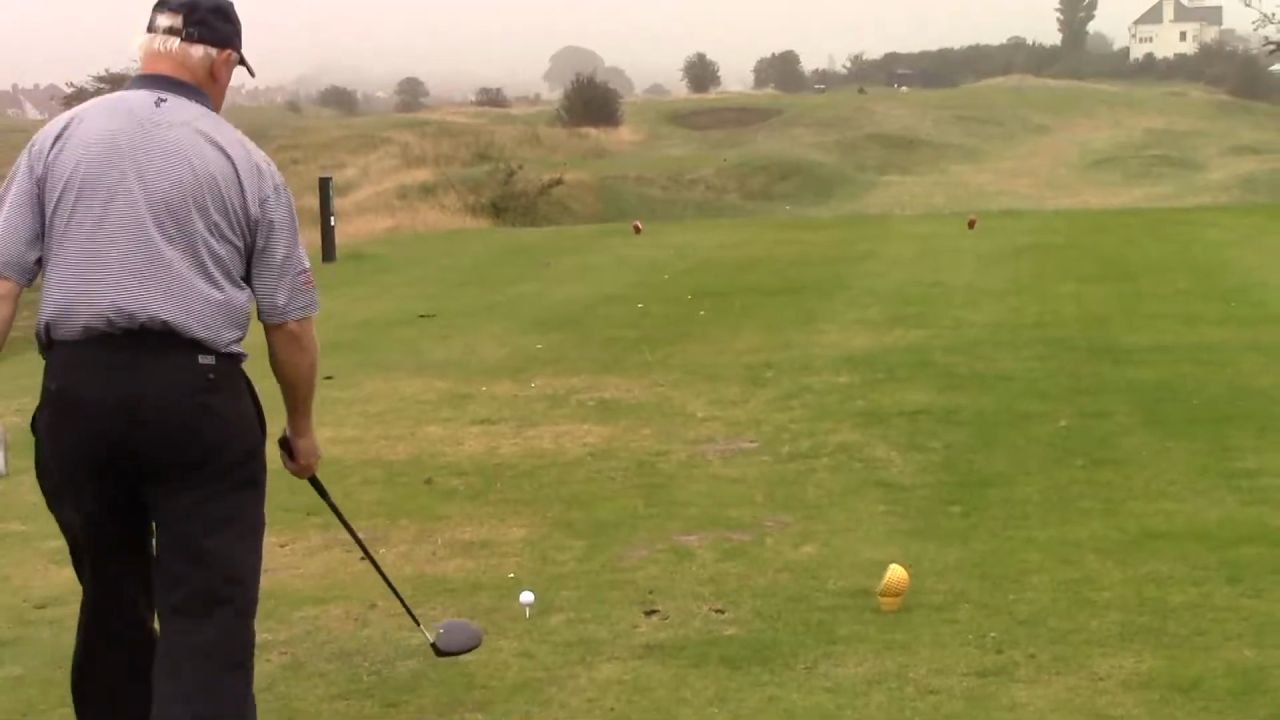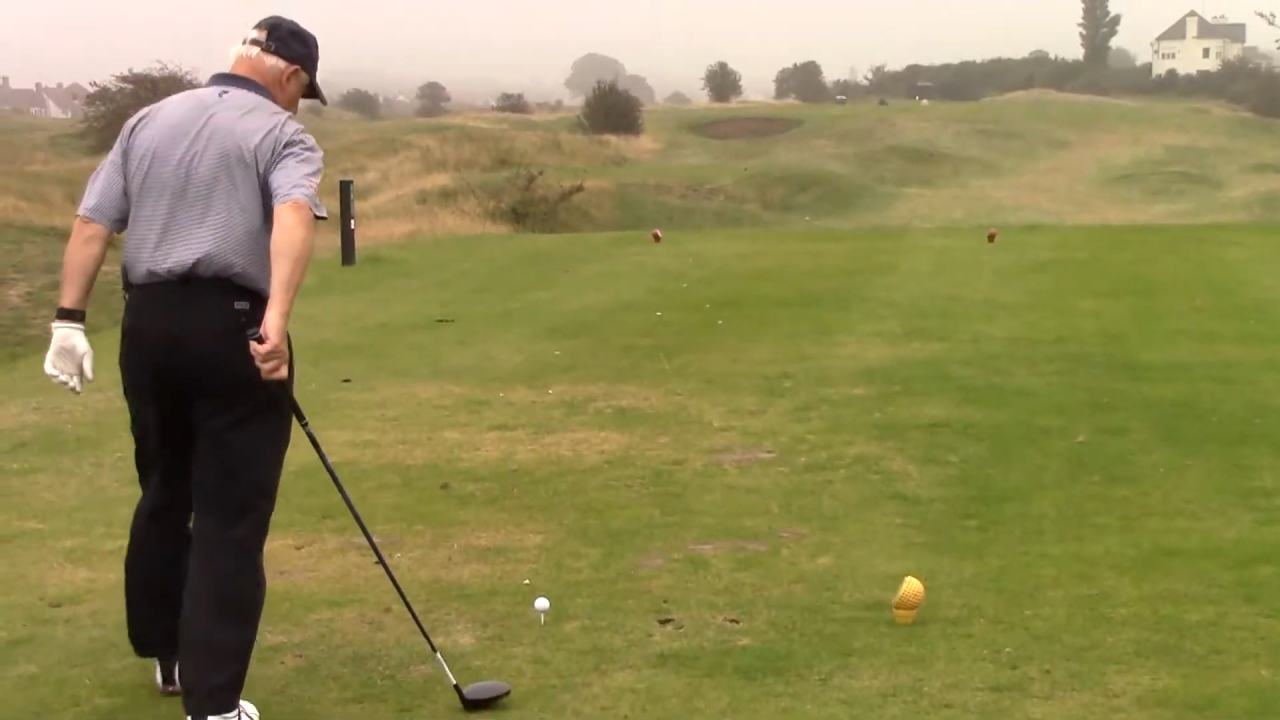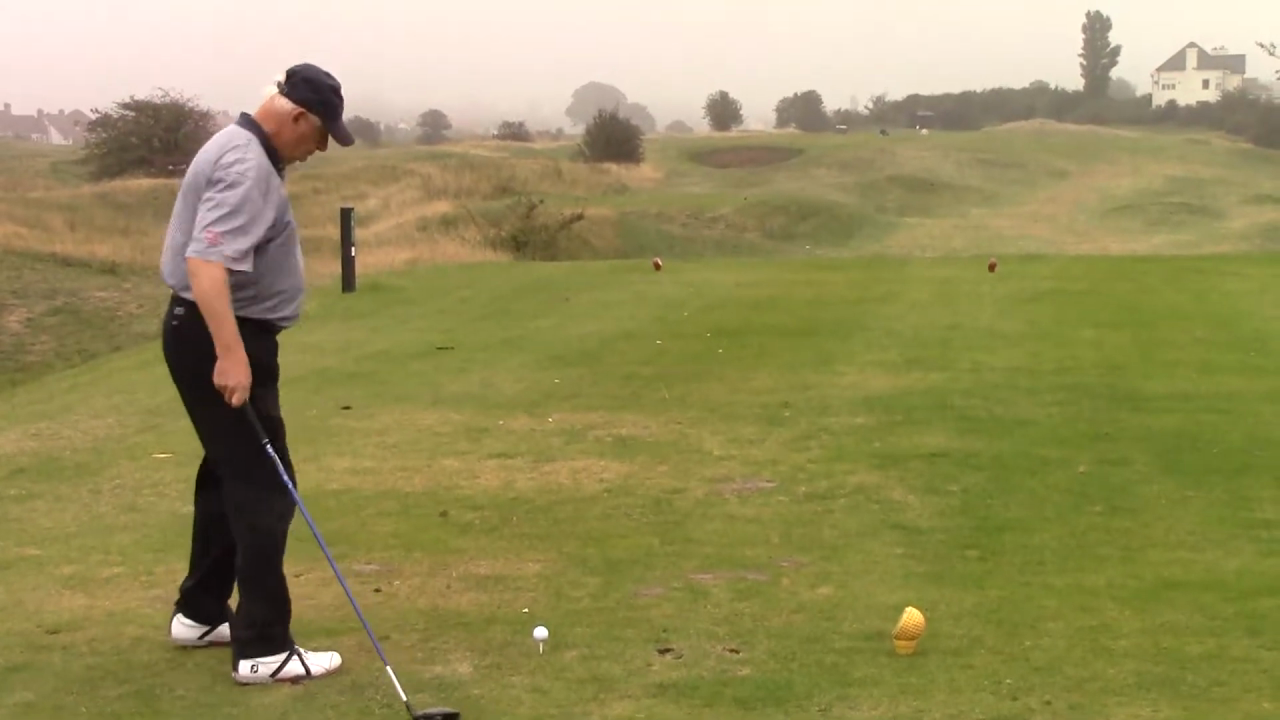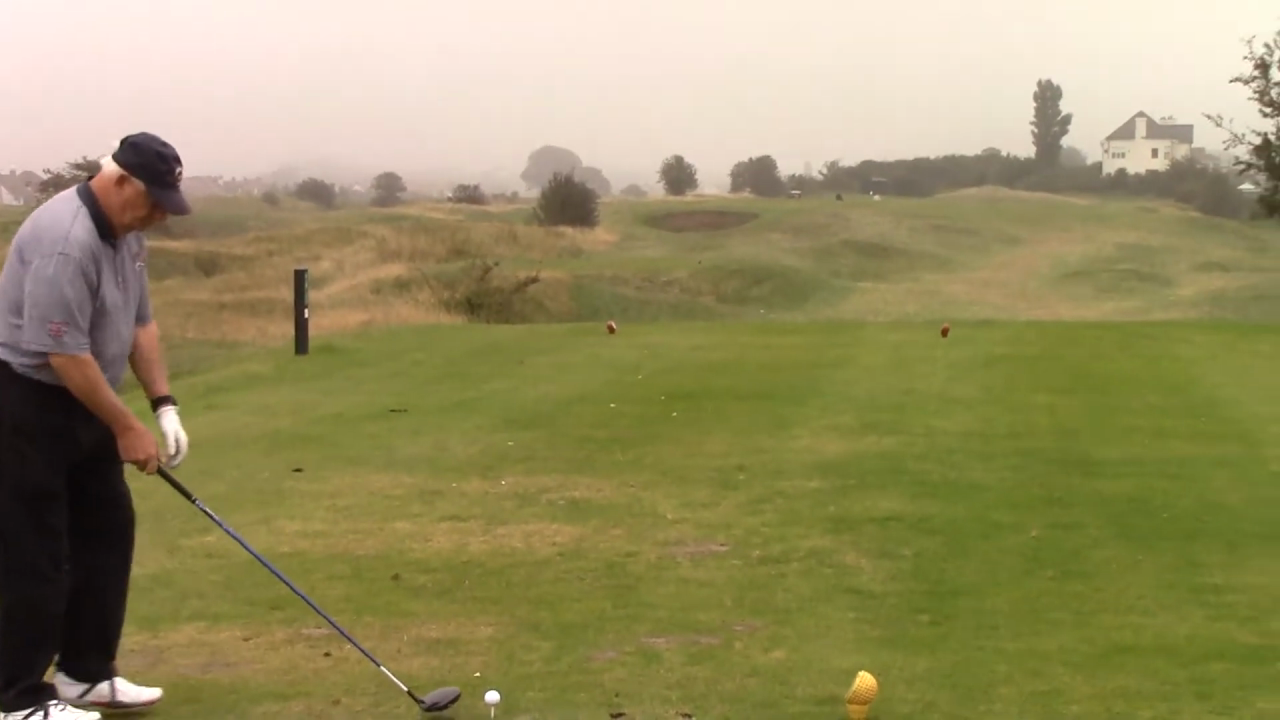
dt=1s
person 1, frame 1
left shoulder: (60, 135)
right shoulder: (246, 163)
right elbow: (289, 322)
right wrist: (301, 426)
left hip: (79, 393)
right hip: (198, 395)
left knee: (113, 594)
right knee: (211, 620)
person 1, frame 2
left shoulder: (150, 119)
right shoulder: (285, 135)
left elbow: (92, 223)
right elbow: (292, 216)
left wrist: (69, 321)
right wrist: (277, 317)
left hip: (149, 322)
right hip: (233, 328)
left knee: (167, 493)
right knee: (234, 515)
left ankle: (169, 654)
person 1, frame 3
left shoulder: (250, 155)
right shoulder: (245, 168)
right elbow: (204, 264)
right wrist: (231, 356)
left hip: (235, 338)
right hip: (216, 341)
left knee: (230, 476)
right knee: (260, 488)
left ankle: (200, 612)
right ankle: (263, 648)
person 1, frame 4
left shoulder: (125, 232)
right shoulder: (63, 241)
left elbow: (139, 324)
right elbow: (66, 355)
left wrist: (163, 407)
right wrist: (126, 428)
left hip: (78, 405)
left knee: (107, 531)
left ankle: (85, 673)
